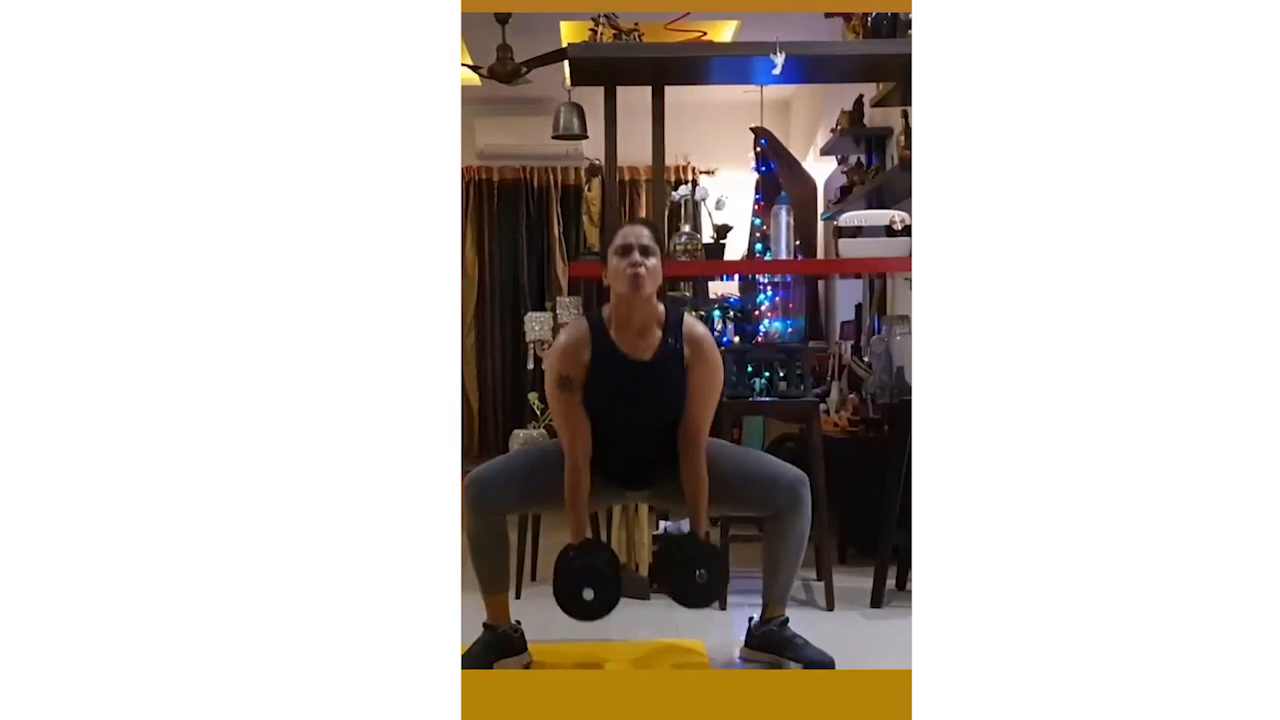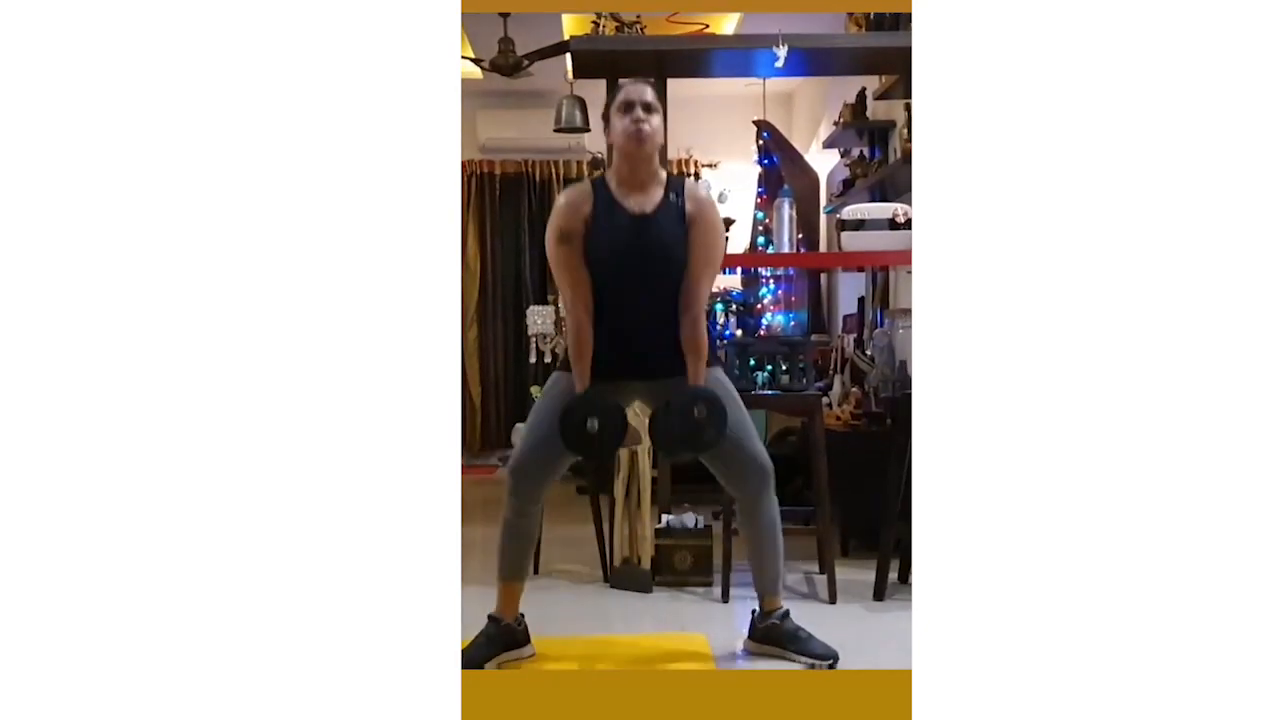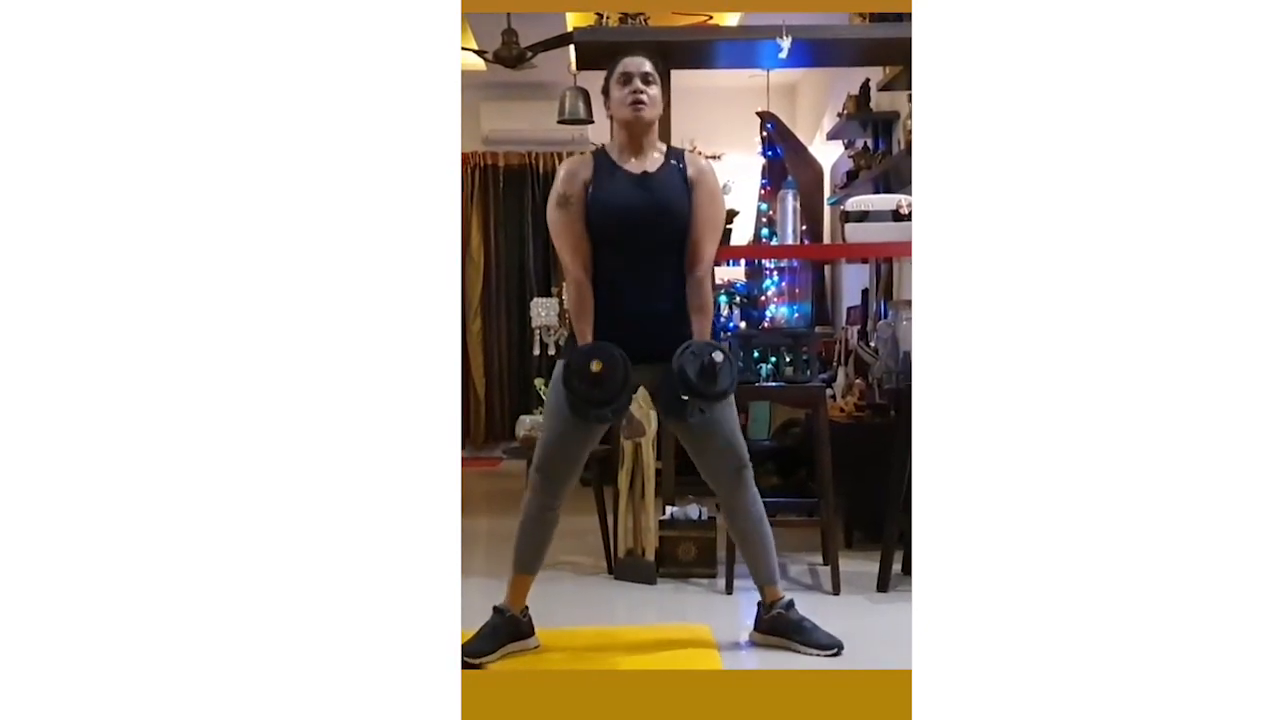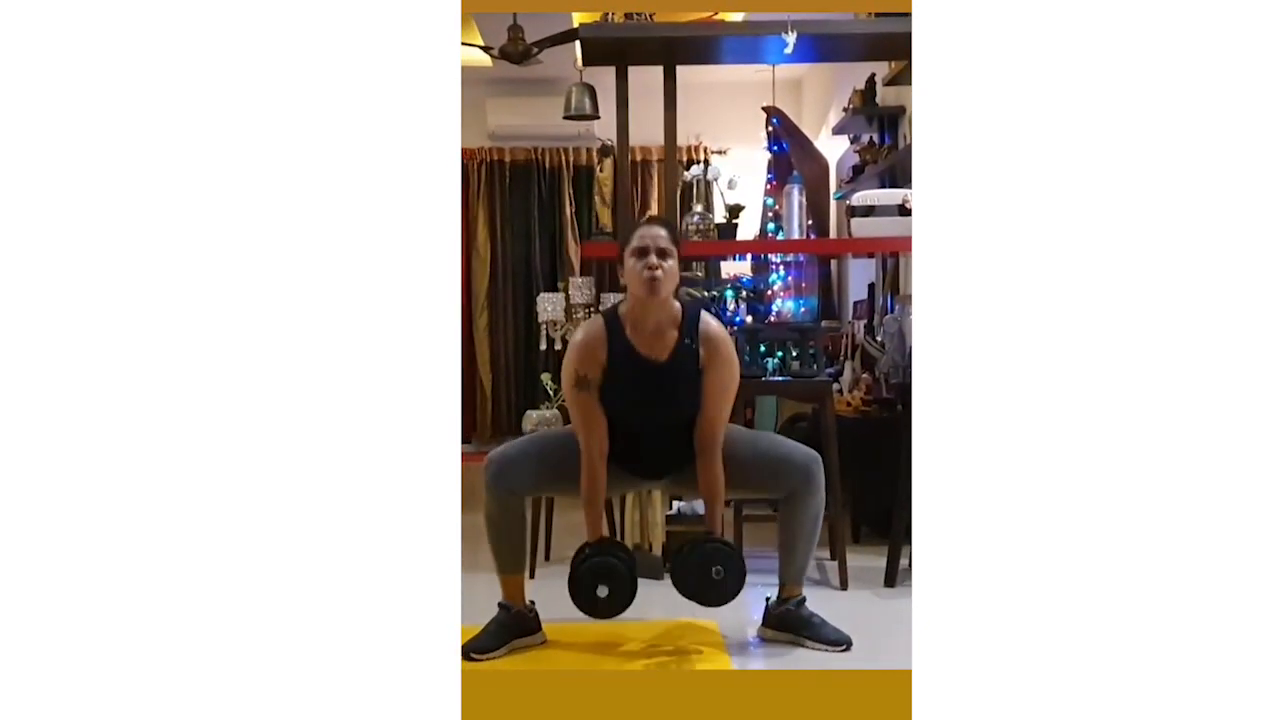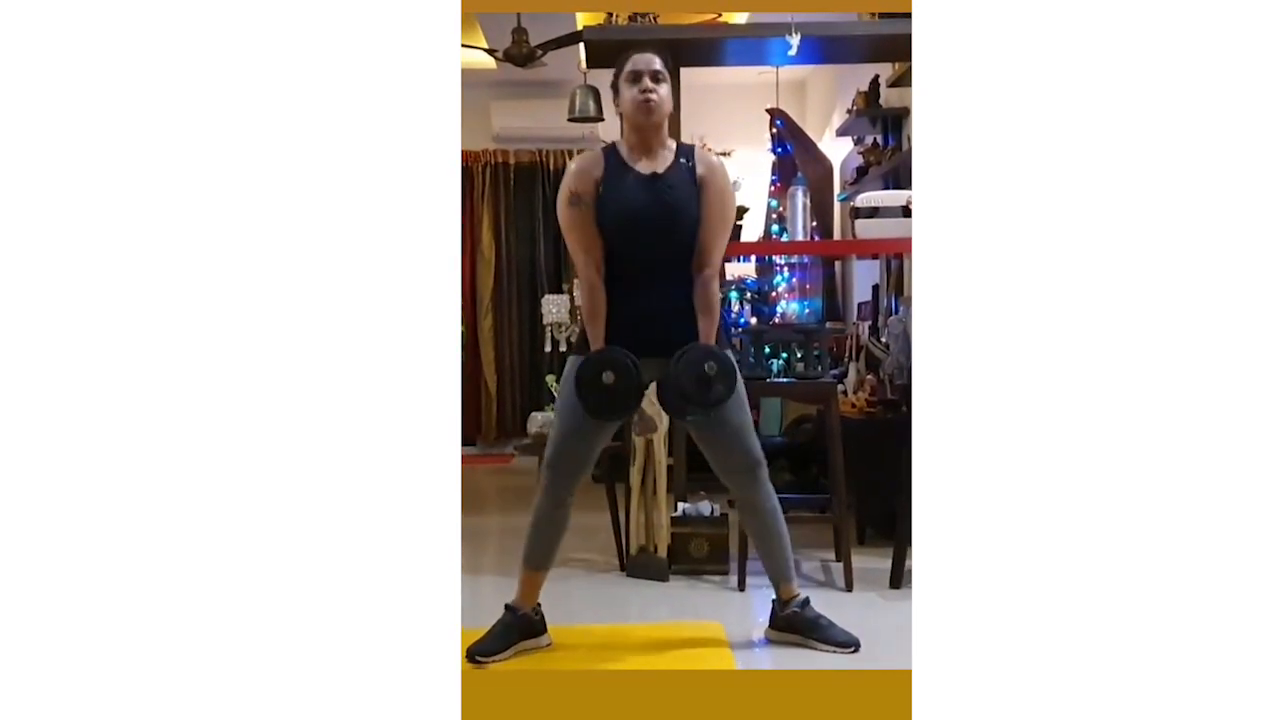
dt=0.7s
person 1, frame 1
left shoulder: (695, 340)
right shoulder: (575, 345)
left elbow: (693, 445)
right elbow: (576, 454)
left wrist: (699, 535)
right wrist: (579, 541)
left hip: (670, 466)
right hip: (599, 468)
left knee: (792, 490)
right knee: (481, 491)
left ankle: (770, 627)
right ankle: (501, 633)
person 1, frame 2
left shoulder: (696, 202)
right shoulder: (575, 206)
left elbow: (695, 306)
right elbow: (577, 309)
left wrist: (696, 391)
right wrist: (582, 392)
left hip: (676, 364)
right hip: (599, 365)
left knee: (754, 474)
right knee: (524, 476)
left ankle: (771, 621)
right ankle: (506, 626)
person 1, frame 3
left shoulder: (695, 171)
right shoulder: (578, 174)
left elbow: (700, 270)
right elbow: (576, 274)
left wrist: (700, 351)
right wrist: (587, 353)
left hip: (678, 348)
right hip: (603, 346)
left knee: (733, 472)
right knee: (549, 475)
left ankle: (775, 611)
right ankle: (513, 617)
person 1, frame 4
left shoulder: (711, 339)
right shoulder: (591, 343)
left elbow: (710, 447)
right elbow: (593, 455)
left wrist: (715, 534)
right wrist: (595, 541)
left hip: (687, 455)
right hip: (617, 457)
left knee: (806, 470)
right knee: (501, 473)
left ankle: (787, 607)
right ankle: (517, 614)
person 1, frame 5
left shoulder: (706, 169)
right shoulder: (588, 172)
left elbow: (707, 272)
right elbow: (591, 276)
left hip: (687, 340)
right hip: (613, 341)
left knee: (748, 467)
right knee: (560, 470)
left ankle: (790, 607)
right ankle: (524, 615)
